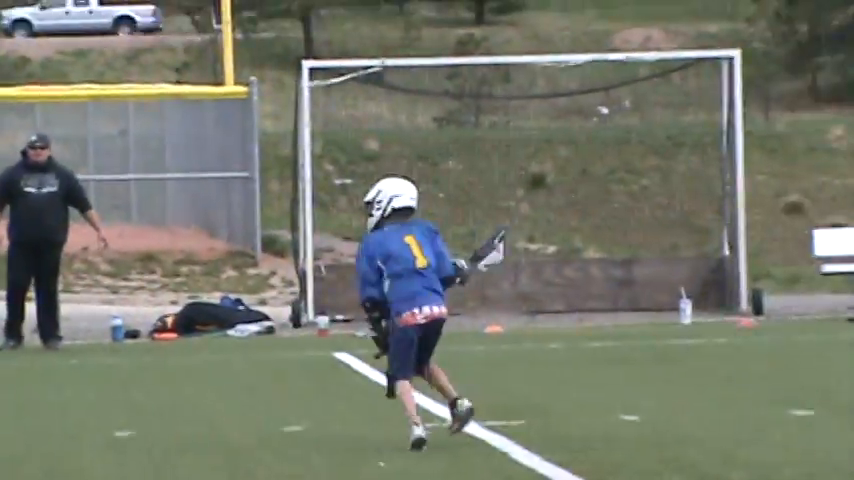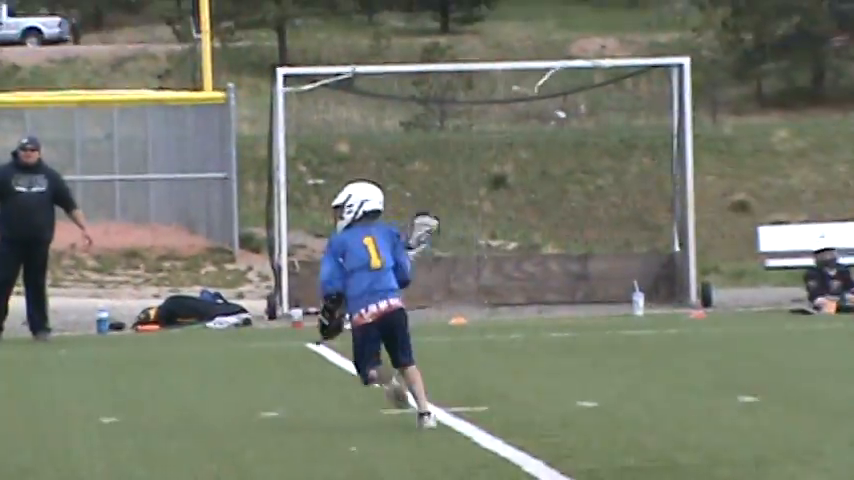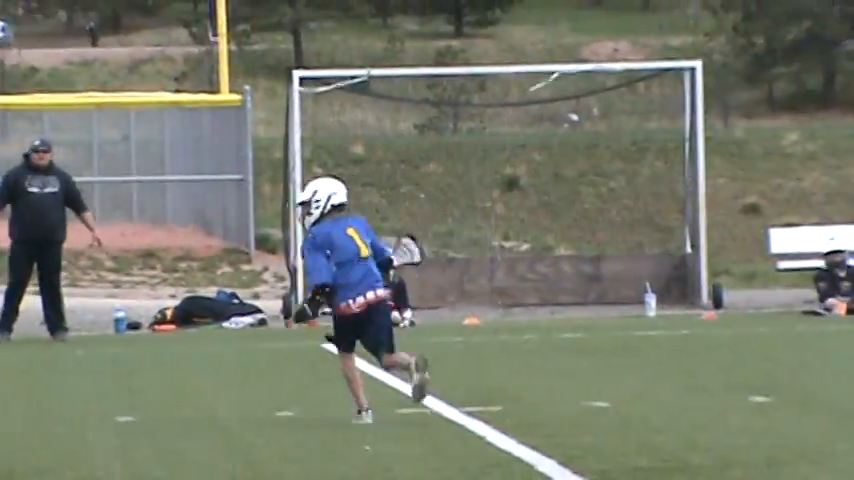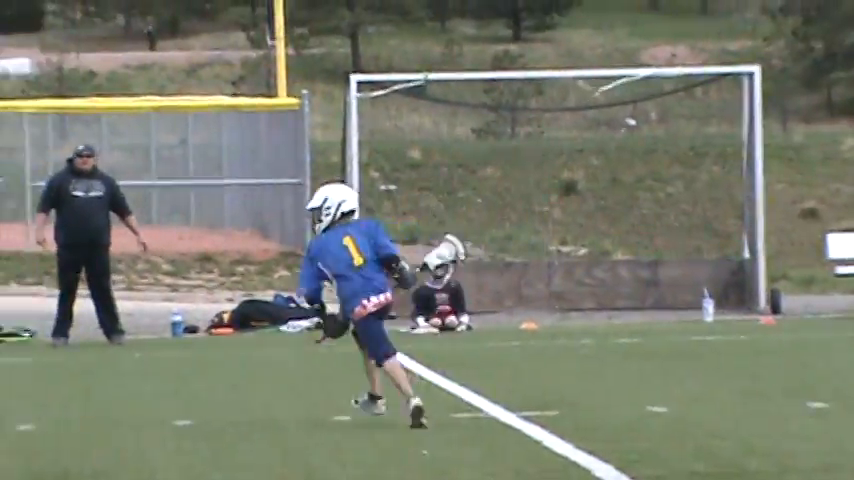
dt=0.2s
person 1, frame 1
left shoulder: (371, 244)
right shoulder: (427, 230)
left elbow: (370, 295)
right elbow: (447, 275)
left wrist: (380, 322)
right wrist: (459, 270)
left hip: (404, 315)
right hip: (436, 310)
left knee: (403, 378)
right knee: (421, 362)
left ankle: (416, 427)
right ankle: (457, 401)
person 1, frame 2
left shoulder: (337, 243)
right shoulder: (390, 233)
left elbow: (332, 289)
right elbow: (405, 276)
left wrist: (329, 319)
left hip: (362, 312)
right hip: (393, 306)
left knee: (370, 370)
right knee: (406, 363)
left ankle: (387, 382)
right ankle: (425, 413)
person 1, frame 3
left shoulder: (314, 238)
right shoulder: (358, 222)
left elbow: (323, 282)
right elbow: (384, 257)
left wrist: (308, 309)
left hip: (349, 303)
right hip: (378, 295)
left knee: (345, 352)
right knee: (388, 356)
left ankle: (363, 410)
right ankle: (413, 365)
person 1, frame 4
left shoulder: (317, 246)
right shoulder: (369, 227)
left elbow: (308, 290)
right elbow: (389, 255)
left wrist: (321, 312)
right wrist: (403, 273)
left hip: (357, 306)
right hip: (383, 296)
left knee: (384, 357)
right knee: (367, 346)
left ankle: (413, 401)
right ankle: (375, 398)
person 2, frame 1
left shoulder: (63, 175)
left elbow: (83, 205)
left wrist: (98, 229)
left hip: (51, 245)
right hip: (20, 245)
left knee: (48, 291)
left ankle: (51, 336)
person 2, frame 2
left shoulder: (51, 176)
left elbow: (70, 205)
left wrist: (84, 228)
left hip: (39, 241)
left knee: (37, 285)
left ankle: (40, 327)
person 2, frame 3
left shoulder: (62, 178)
left elbow: (80, 207)
left wrist: (93, 230)
left hip: (52, 242)
right hip: (22, 242)
left knee: (51, 286)
right knee: (16, 285)
left ankle: (58, 328)
person 2, frame 4
left shoulder: (106, 182)
right shoulder: (59, 180)
left elbow: (124, 211)
right elbow: (44, 208)
left wrist: (138, 234)
right wrist: (39, 231)
left hip: (98, 246)
right hip: (68, 246)
left knee: (103, 290)
right knee: (67, 291)
left ankle: (113, 331)
right ankle: (60, 333)
